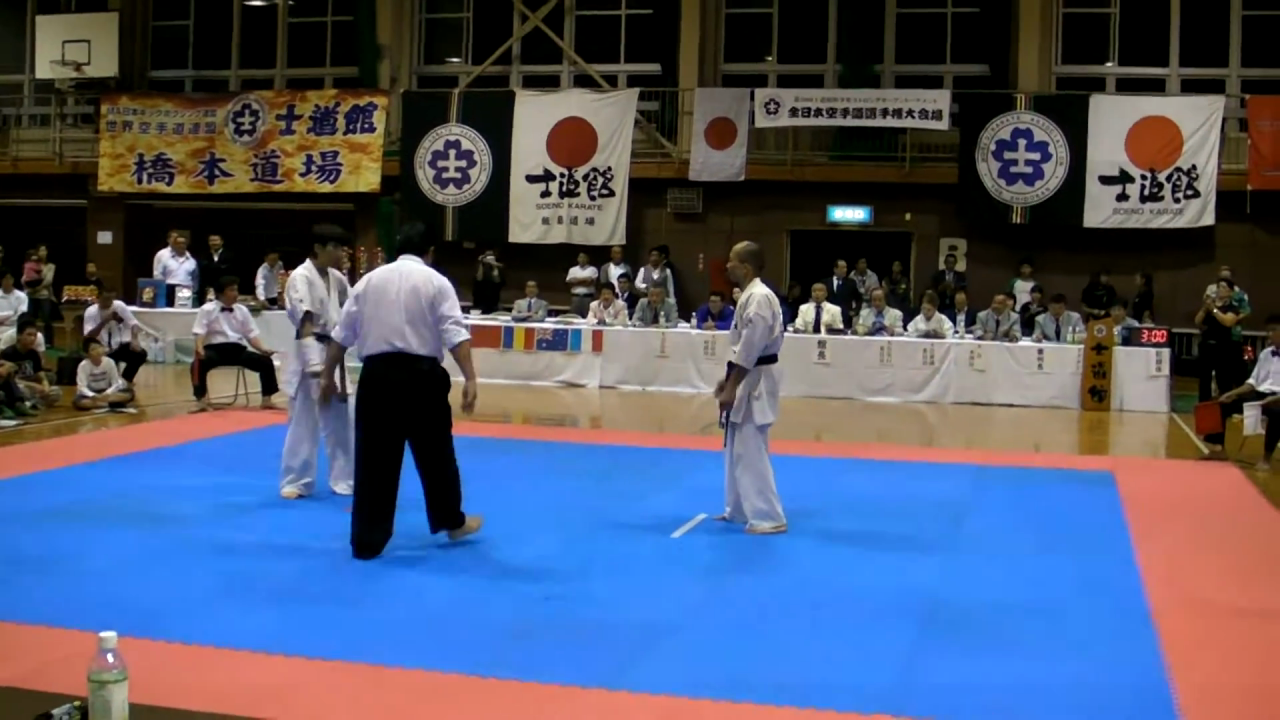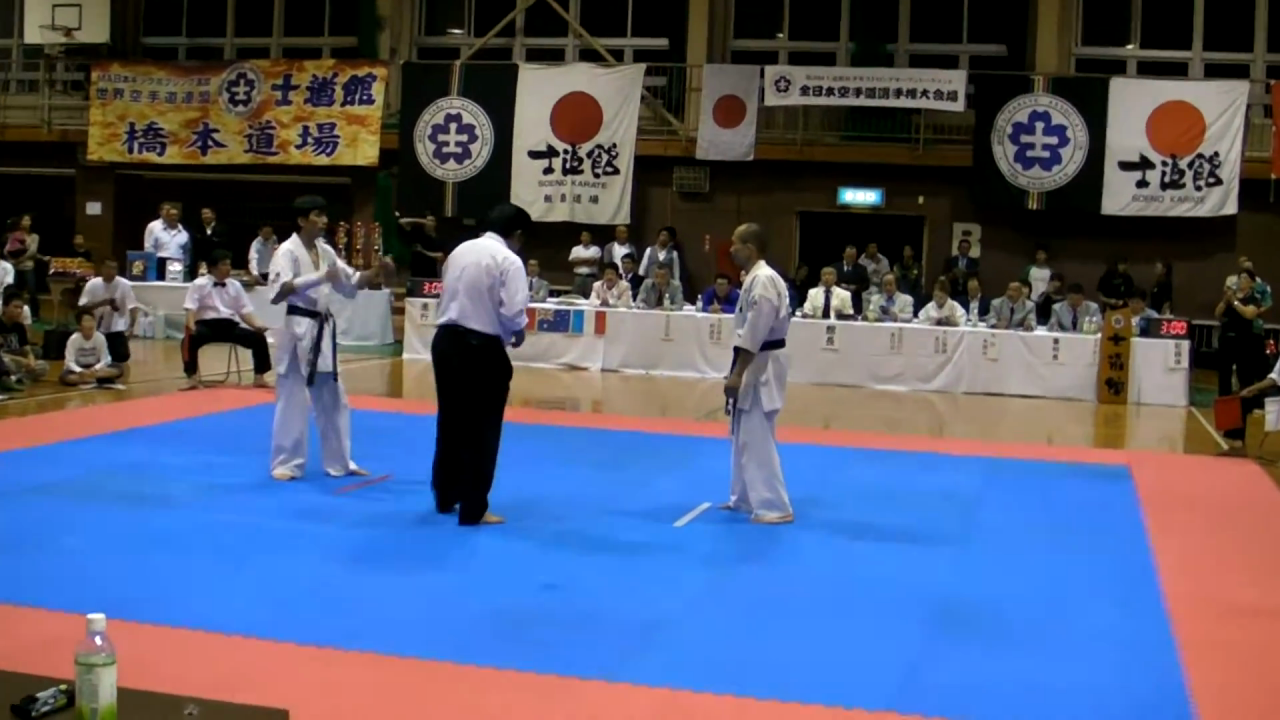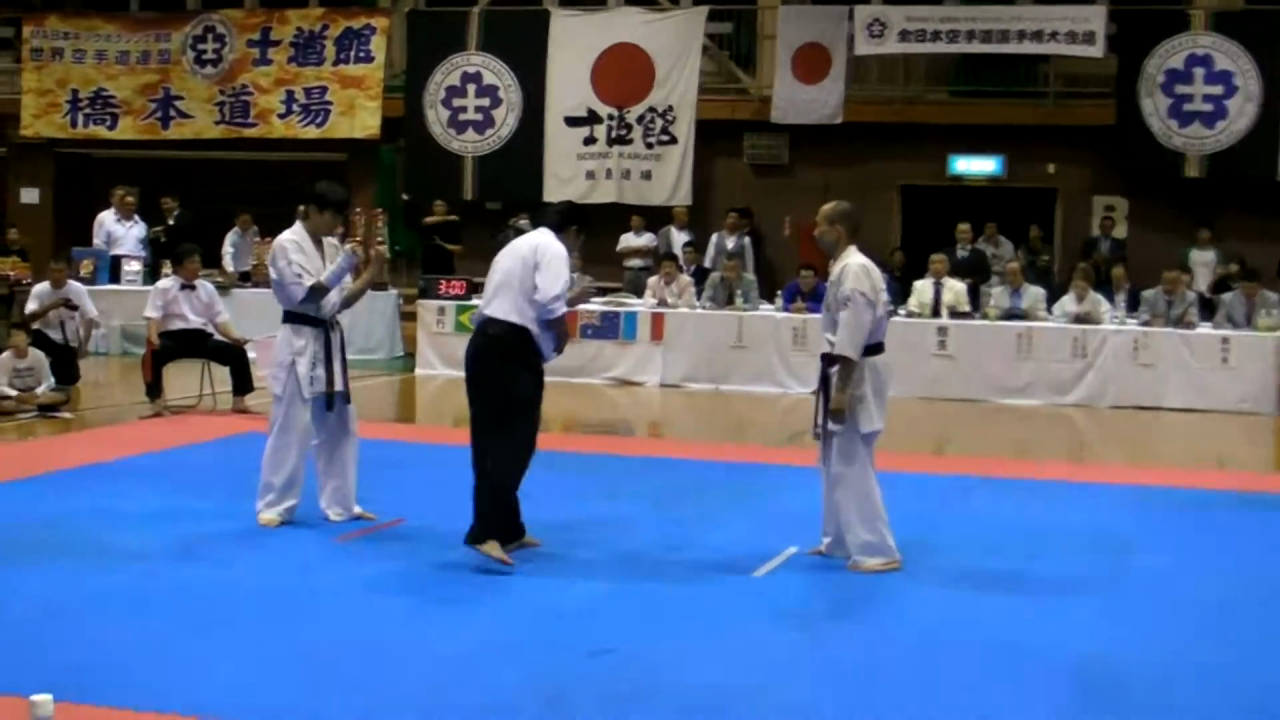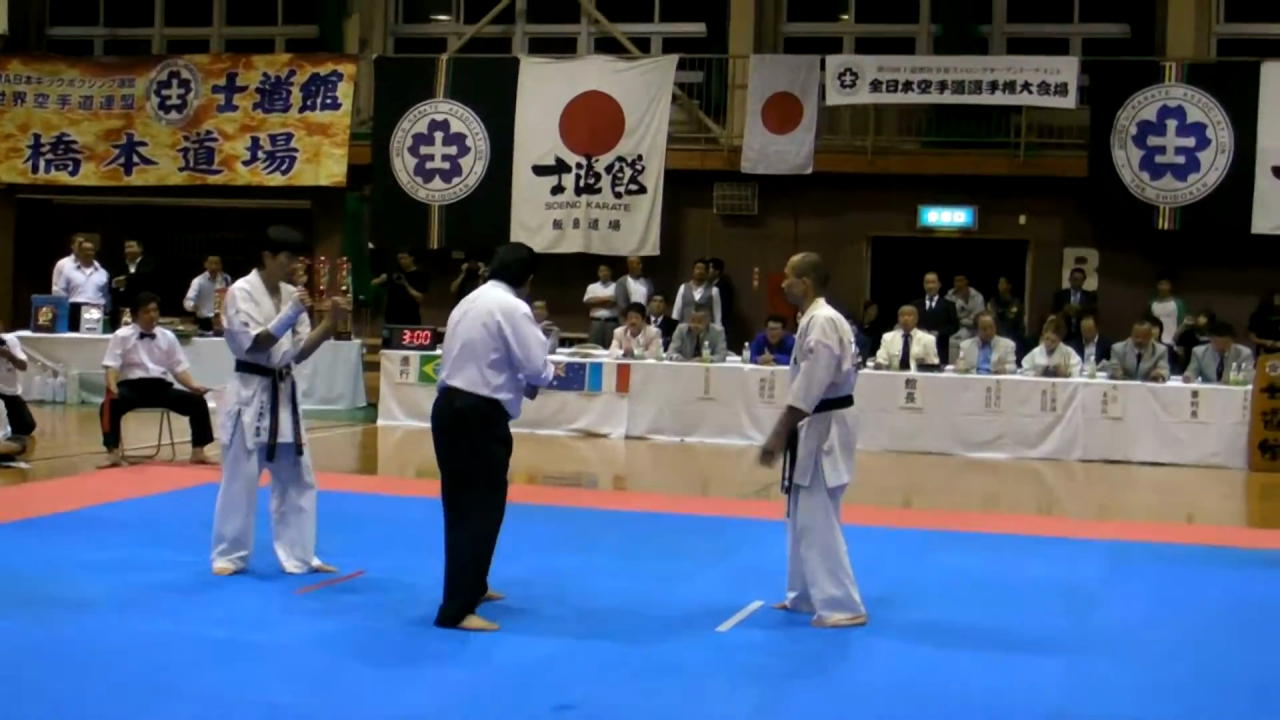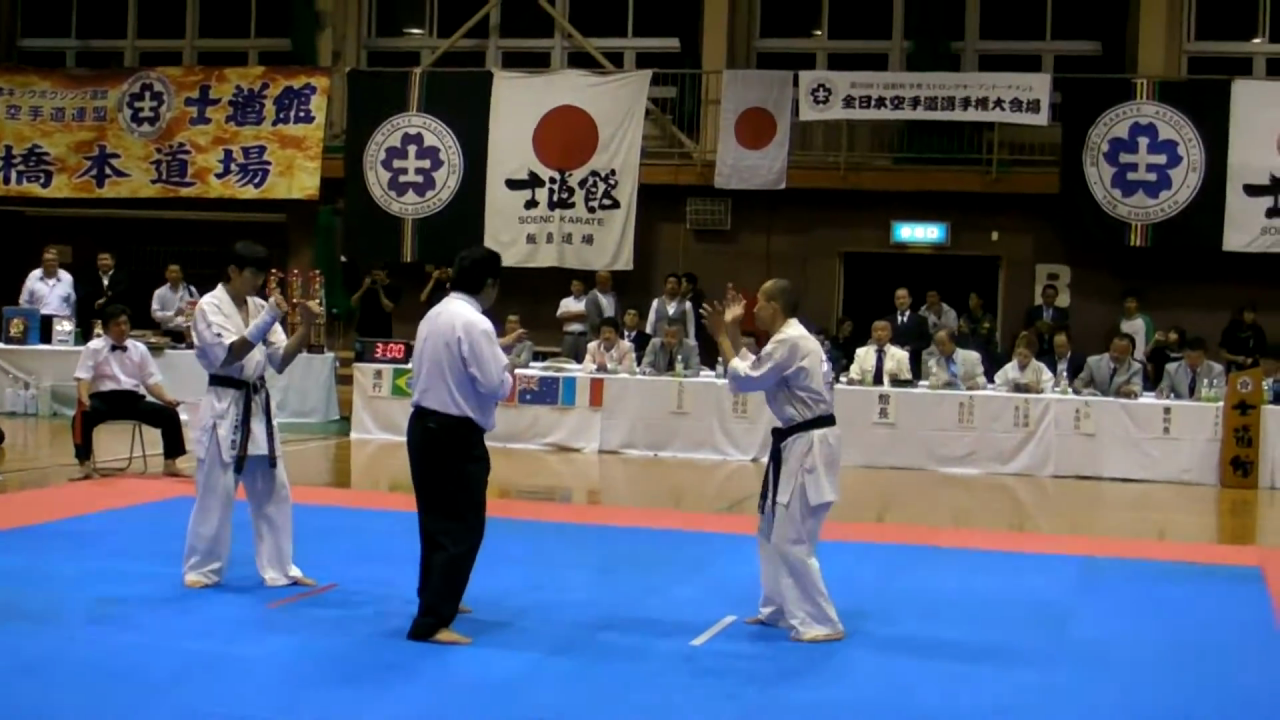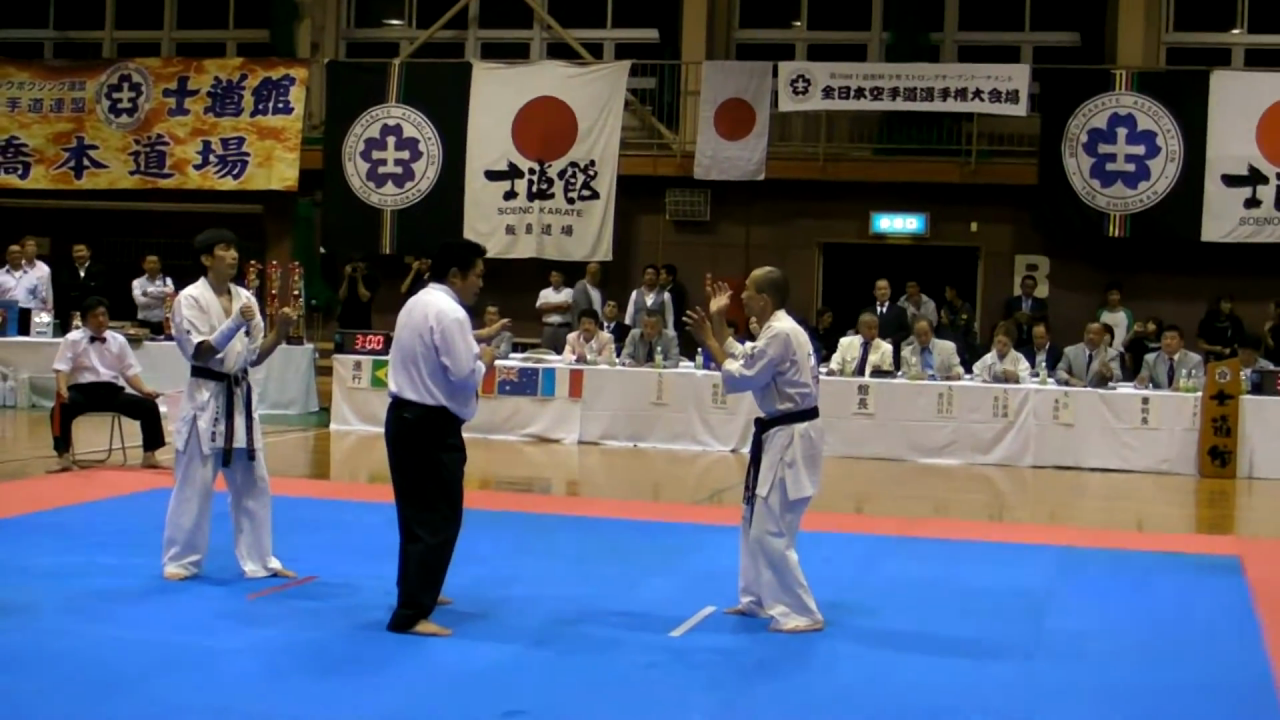
dt=0.7s
person 1, frame 1
left shoulder: (370, 279)
right shoulder: (437, 282)
left elbow: (342, 332)
right elbow: (456, 334)
left wrist: (329, 374)
right wrist: (470, 380)
left hip: (377, 375)
right hip: (422, 376)
left knee: (374, 461)
right knee: (436, 453)
left ankle: (365, 541)
right ankle: (451, 522)
person 1, frame 2
left shoulder: (460, 251)
right shoulder: (508, 261)
right elbow: (512, 315)
right wrist: (518, 336)
left hip: (447, 342)
right hip: (481, 350)
left knee: (451, 425)
right knee: (481, 432)
left ankle: (447, 498)
right ankle: (473, 510)
person 1, frame 3
left shoulder: (519, 245)
right shoulder: (552, 248)
right elbow: (549, 303)
left wrist: (567, 303)
right wrist: (563, 335)
left hip: (487, 344)
right hip: (510, 349)
left knee: (493, 439)
right knee: (513, 442)
left ankle: (506, 529)
right ankle: (486, 532)
person 1, frame 4
left shoulder: (469, 302)
right shoulder: (512, 308)
right elbow: (537, 370)
left wrist: (515, 379)
right wrist: (535, 383)
left hip: (451, 408)
right hip: (477, 416)
left knee: (467, 504)
right knee: (478, 510)
left ankle: (470, 585)
right ankle: (457, 608)
person 1, frame 5
left shoulder: (436, 314)
right shoulder: (474, 323)
right elbow: (494, 385)
left wrist: (499, 348)
right wrist: (508, 372)
left hip: (426, 426)
right hip: (454, 435)
left knee: (439, 521)
right knee: (459, 528)
left ankle: (437, 598)
right ankle: (430, 621)
person 1, frame 6
left shoulder: (417, 304)
right shoulder: (449, 312)
right elbow: (465, 374)
left wrist: (474, 345)
right wrist: (485, 360)
left hip: (405, 417)
right hip: (431, 425)
left knee: (419, 513)
right knee: (437, 518)
left ankle: (418, 591)
right ankle: (410, 613)
person 2, frame 1
left shoulder: (758, 297)
right shoulder: (751, 295)
left elbow: (749, 349)
left wrist: (731, 387)
right wrist: (729, 383)
left hip: (754, 380)
right hip: (747, 380)
left knee: (751, 451)
right knee: (737, 448)
person 2, frame 2
left shoulder: (762, 279)
right shoulder: (757, 277)
left elbow: (755, 334)
left wrist: (737, 373)
left hip: (759, 365)
right hip: (755, 364)
left knee: (757, 437)
right knee: (744, 435)
right ankle: (745, 498)
person 2, frame 3
left shoulder: (853, 269)
right shoulder: (846, 267)
left elbow: (852, 338)
left wrist: (841, 391)
left hip: (855, 376)
right hip: (847, 374)
left knee: (852, 466)
right knee: (836, 464)
left ankle: (877, 551)
right ankle: (840, 541)
person 2, frame 4
left shoulder: (822, 322)
right shoulder: (817, 319)
left elbow: (808, 389)
left wrist: (778, 436)
right wrist: (785, 434)
left hip: (824, 427)
right hip: (818, 425)
left knee: (818, 520)
right knee: (802, 517)
left ankle: (843, 607)
right ankle: (804, 596)
person 2, frame 5
left shoulder: (789, 341)
right shoulder: (791, 338)
left elbow: (742, 379)
right elbow: (754, 370)
left wrist: (721, 337)
right wrist: (732, 332)
left hip: (809, 447)
right hip: (799, 444)
left knee: (791, 540)
right knee: (772, 532)
left ankle: (822, 623)
right ankle: (779, 609)
person 2, frame 6
left shoulder: (781, 334)
right shoulder: (778, 330)
left elbow: (738, 378)
right elbow: (741, 358)
left wrist: (708, 340)
right wrist: (717, 322)
left hip: (790, 438)
right hip: (780, 435)
left knee: (771, 532)
right knee: (755, 524)
left ankle: (801, 614)
right ankle: (758, 600)
person 3, frame 1
left shoulder: (338, 278)
right shoulder: (301, 276)
right elbow: (305, 319)
right wrist: (314, 361)
right hip: (309, 354)
left knee: (341, 422)
right knee: (305, 422)
person 3, frame 2
left shoulder: (325, 251)
right shoulder: (288, 251)
left elbow: (351, 282)
right elbow: (279, 291)
left wrist: (378, 271)
right wrist: (318, 277)
left hip: (324, 331)
right hip: (299, 331)
left knee: (334, 401)
right knee: (293, 402)
person 3, frame 3
left shoulder: (333, 246)
right shoulder: (287, 244)
left elbow: (341, 302)
right elbow: (306, 295)
left wrist: (373, 271)
right wrist: (343, 265)
left hip: (330, 341)
right hip: (299, 343)
left knee: (339, 430)
right knee: (290, 429)
left ankle: (340, 504)
right ankle: (274, 506)
person 3, frame 4
left shoulder: (291, 294)
right shoulder: (242, 292)
left elbow: (299, 352)
right elbow: (253, 345)
left wrist: (331, 322)
right wrist: (292, 314)
left hip: (283, 392)
right hip: (249, 393)
left knee: (297, 480)
right knee: (240, 481)
left ankle: (299, 556)
right ankle: (228, 555)
person 3, frame 5
left shoulder: (259, 307)
right shoulder: (210, 306)
left elbow: (281, 360)
right elbow: (230, 354)
left wrist: (305, 327)
right wrist: (268, 319)
left hip: (257, 406)
right hip: (224, 407)
left knee: (273, 492)
right knee: (215, 494)
left ankle: (280, 568)
right ankle: (201, 568)
person 3, frame 6
left shoulder: (245, 298)
right shoulder: (190, 298)
left elbow: (254, 356)
right elbow: (200, 353)
left wrist: (280, 332)
right wrist: (235, 323)
left hip: (240, 397)
right hip: (206, 398)
left knee: (253, 484)
right knee: (194, 485)
left ankle: (259, 560)
right ankle: (180, 561)
